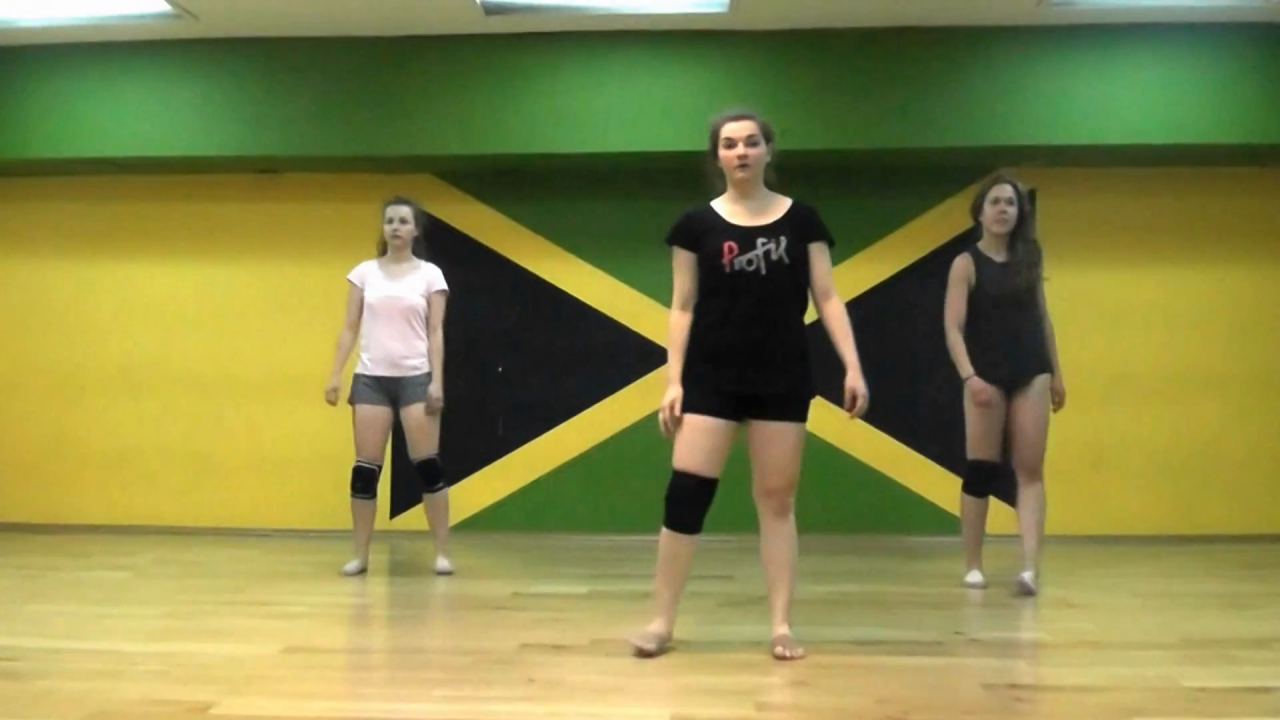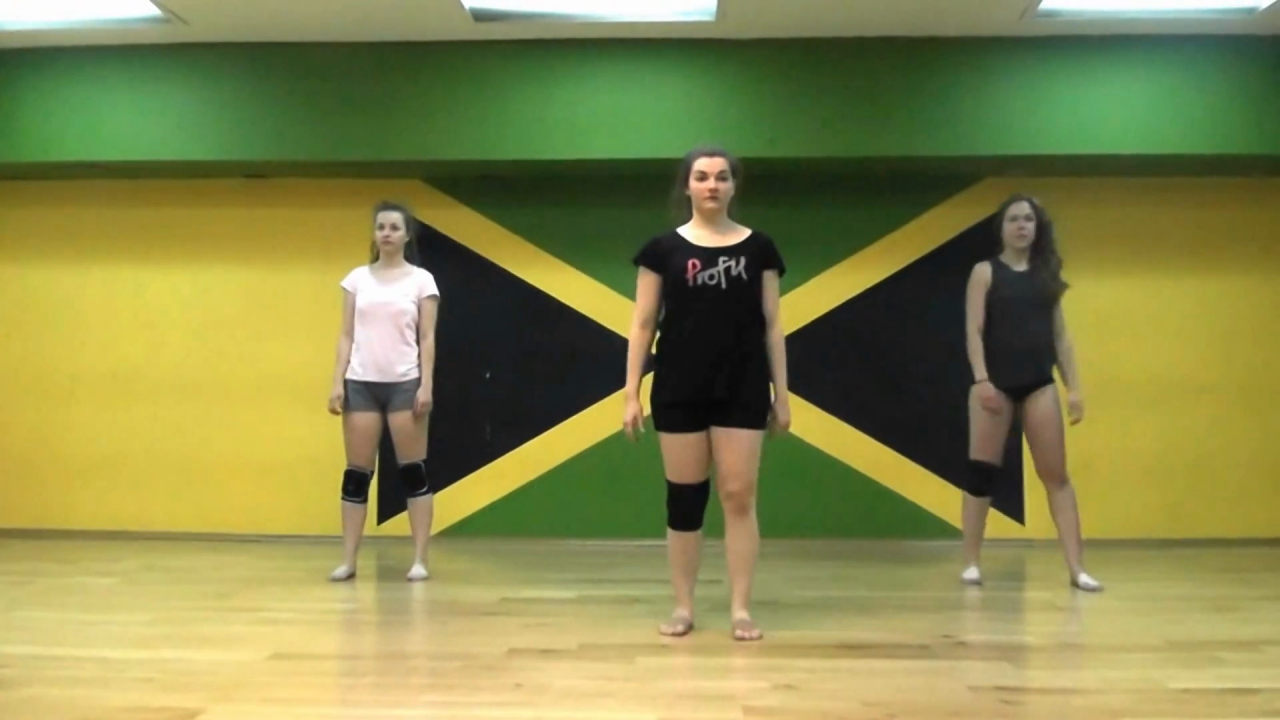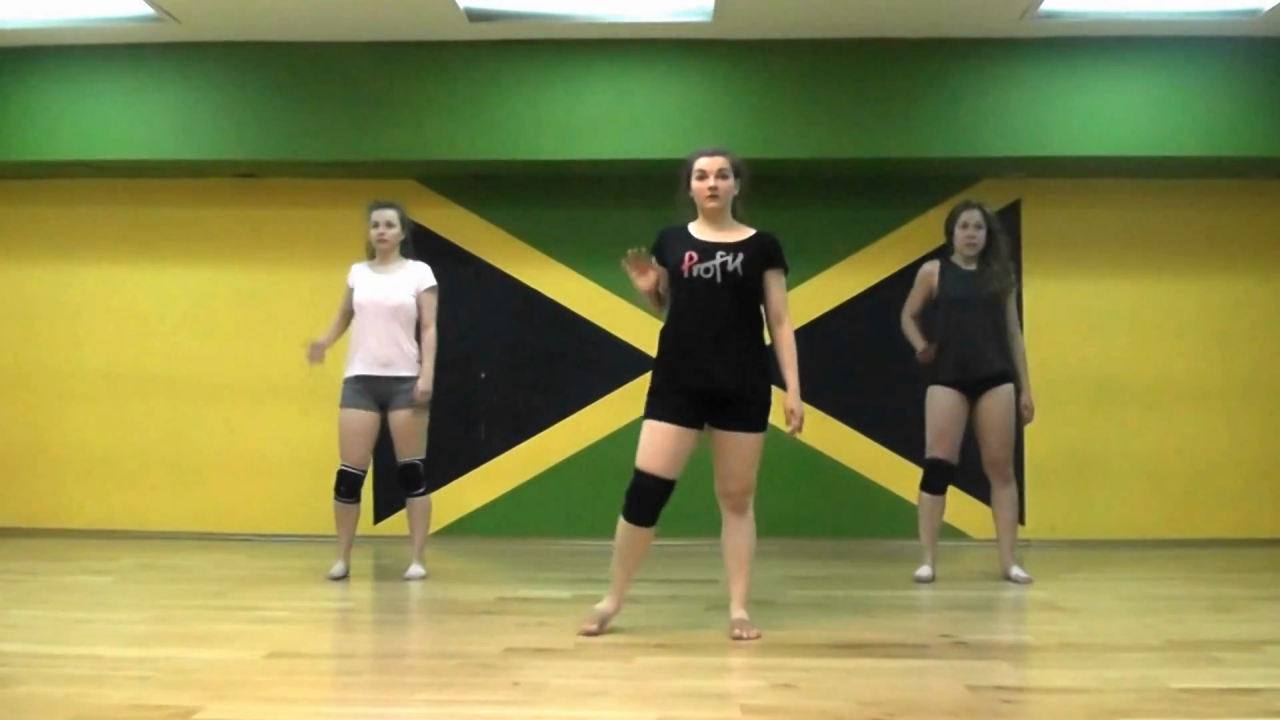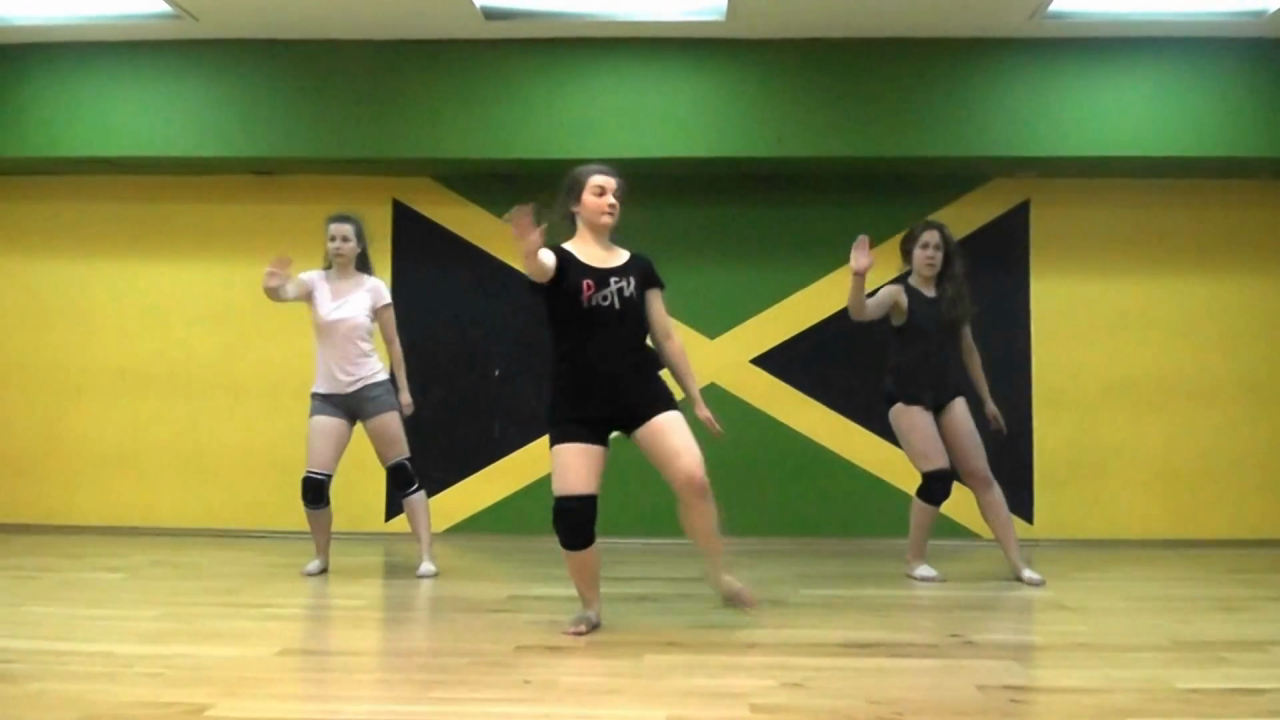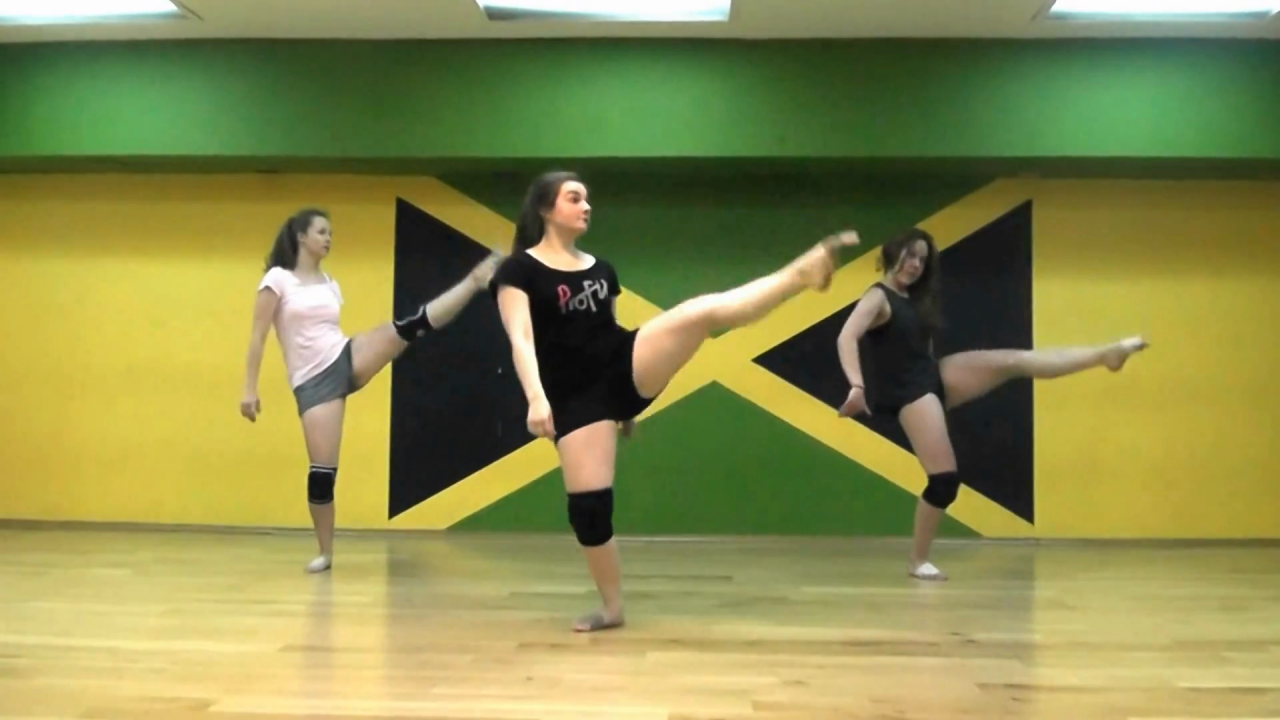
dt=1s
person 1, frame 1
left shoulder: (802, 219)
right shoulder: (696, 224)
left elbow: (827, 298)
right elbow: (683, 308)
left wrist: (853, 367)
right wrist: (673, 380)
left hip: (783, 379)
right hip: (711, 377)
left knee: (777, 498)
right knee: (687, 491)
left ankle: (780, 625)
right ankle: (662, 620)
person 1, frame 2
left shoulder: (759, 247)
right shoulder: (663, 248)
left elbow: (772, 324)
right elbow: (643, 325)
left wrist: (782, 390)
right wrist: (631, 393)
left hip: (743, 390)
right hip: (679, 390)
left knee: (739, 497)
right knee: (684, 498)
left ankle: (741, 608)
right ankle: (683, 607)
person 1, frame 3
left shoulder: (762, 246)
right shoulder: (670, 242)
left elbow: (779, 321)
left wrist: (793, 388)
right wrist: (647, 288)
left hip: (743, 388)
right hip: (677, 383)
left knee: (737, 497)
right knee: (645, 489)
left ankle: (739, 608)
right ankle: (612, 598)
person 1, frame 4
left shoulder: (638, 264)
right shoulder: (559, 259)
left elbow: (665, 334)
right elbow: (539, 270)
left wrist: (697, 400)
right wrist: (529, 250)
left hip: (643, 393)
right hip: (578, 404)
left knee: (694, 478)
right knee: (571, 511)
left ankle: (718, 573)
right ankle: (589, 607)
person 1, frame 5
left shoulder: (600, 267)
right shoulder: (519, 271)
right elbow: (522, 340)
right wrist: (537, 399)
left hip: (624, 365)
right hip: (577, 395)
left knee: (700, 311)
right knee: (588, 504)
left ankle: (803, 271)
right ankle: (612, 607)
person 2, frame 1
left shoulder: (1029, 258)
right shoulder: (966, 263)
left elbow: (1042, 318)
right elbow: (955, 327)
left wrist: (1056, 373)
right wrist: (968, 376)
left hip: (1031, 373)
right hip: (986, 376)
left knee: (1030, 469)
right knee: (982, 468)
left ankle: (1029, 565)
right ankle: (973, 564)
person 2, frame 2
left shoulder: (1047, 275)
right shoulder: (985, 272)
left elbow: (1059, 336)
right elbow: (974, 332)
left wrist: (1074, 387)
right wrist: (981, 380)
left hip: (1039, 383)
right hip: (995, 381)
left knee: (1056, 474)
right knee: (982, 469)
left ankle: (1076, 568)
right ankle: (972, 562)
person 2, frame 3
left shoulder: (1001, 274)
right shoulder: (934, 271)
left elbow: (1014, 334)
right elbow: (908, 317)
left wrist: (1025, 388)
right wrist: (921, 346)
left hip: (995, 379)
right hip: (947, 378)
left knee: (1001, 469)
right knee: (939, 465)
left ankle: (1009, 561)
right ankle: (928, 559)
person 2, frame 4
left shoulder: (951, 293)
right shoulder: (897, 294)
left elbow: (966, 347)
right elbow: (859, 313)
left wrist: (987, 399)
right wrist: (858, 278)
left hip: (947, 395)
right hip: (908, 399)
left knee: (981, 474)
right knee: (938, 476)
left ankle: (1017, 562)
right ankle: (916, 560)
person 2, frame 5
left shoulder: (918, 300)
right shoulder: (877, 297)
right elbow: (846, 339)
right wrist: (858, 386)
left hip: (937, 377)
right hip: (910, 393)
left knee: (1017, 360)
right knee: (944, 477)
left ankle: (1105, 353)
right ankle: (918, 560)
person 3, frame 1
left shoulder: (430, 274)
right shoulder: (365, 272)
left elbow: (436, 332)
right elbow: (350, 328)
left wrist: (438, 381)
right wrist: (335, 374)
left hip: (415, 378)
right hip: (370, 378)
left knee: (427, 466)
right knee: (366, 468)
left ankle: (441, 552)
right ankle: (361, 554)
person 3, frame 2
left shoulder: (421, 280)
right shoulder: (357, 278)
left elbow: (427, 338)
right elbow: (346, 335)
left wrist: (426, 385)
right wrist: (337, 382)
left hip: (404, 384)
right hip: (361, 384)
left knee: (412, 471)
right knee: (356, 472)
left ankle: (419, 559)
right ankle: (348, 559)
person 3, frame 3
left shoulder: (419, 272)
right shoulder: (358, 272)
left elbow: (428, 328)
right elbow: (346, 316)
left wrist: (427, 373)
right wrist: (325, 341)
left hip: (404, 380)
right hip: (360, 380)
left knee: (411, 470)
right knee: (350, 472)
left ankle: (417, 559)
right ankle: (342, 559)
person 3, frame 4
left shoulder: (374, 287)
right shoulder: (313, 282)
left elbow: (391, 342)
right elbow: (282, 293)
left wrist: (403, 389)
right wrist: (272, 287)
left hip: (373, 387)
right hip: (328, 396)
left knee: (402, 472)
right knee: (314, 481)
left ankle: (427, 555)
right ankle: (322, 555)
person 3, frame 5
left shoulder: (331, 285)
right shoulder: (277, 279)
right elbow: (258, 336)
right wrist: (250, 388)
left hip: (347, 359)
right hip: (313, 379)
left knee: (412, 326)
right knee: (322, 470)
right ankle: (325, 552)
